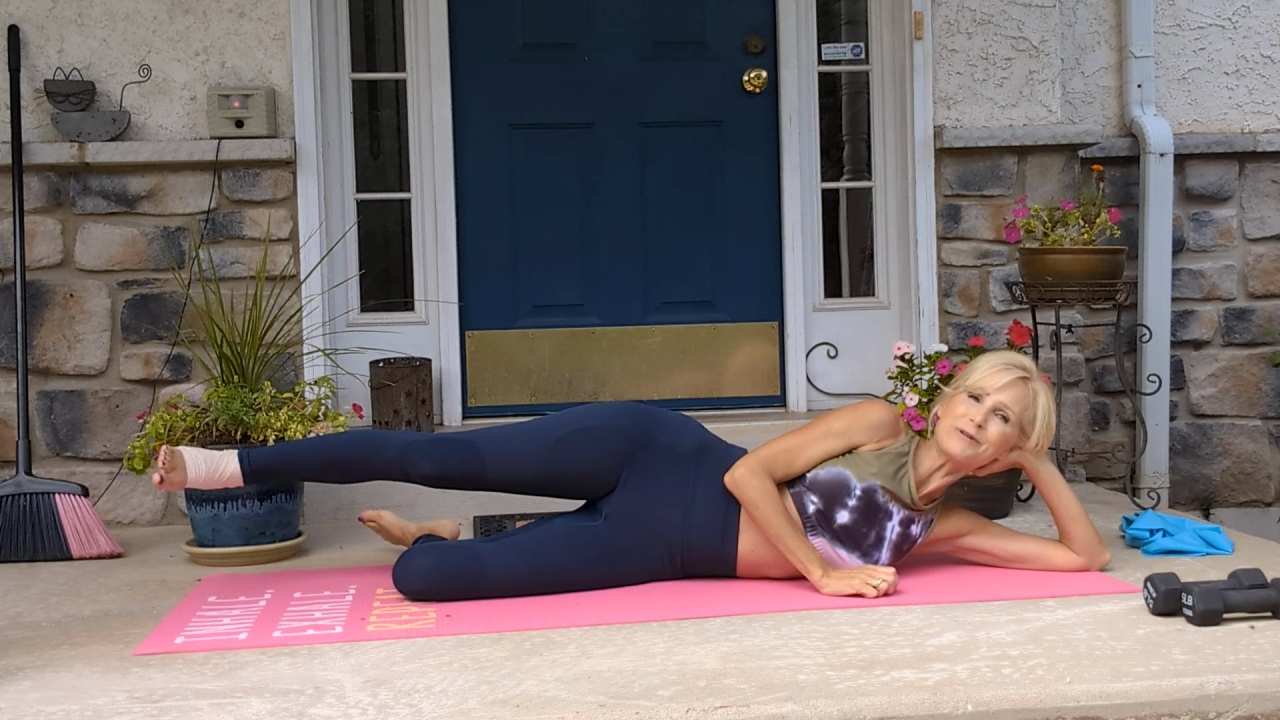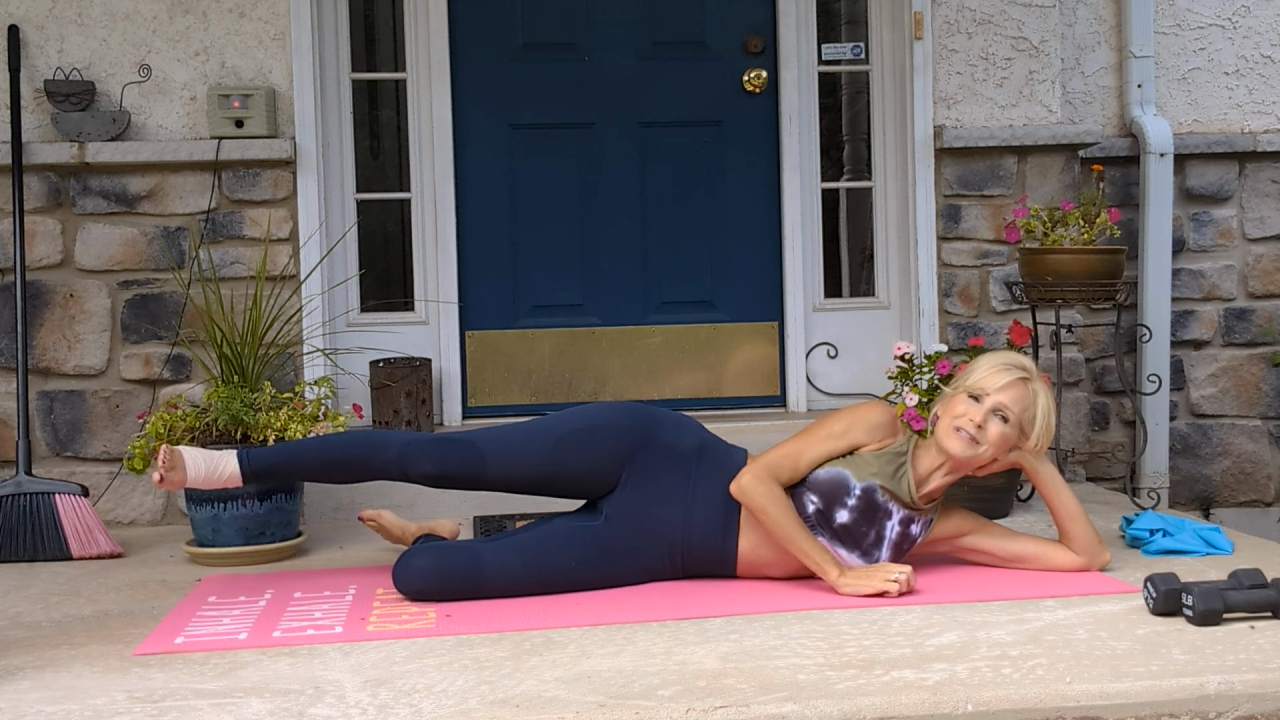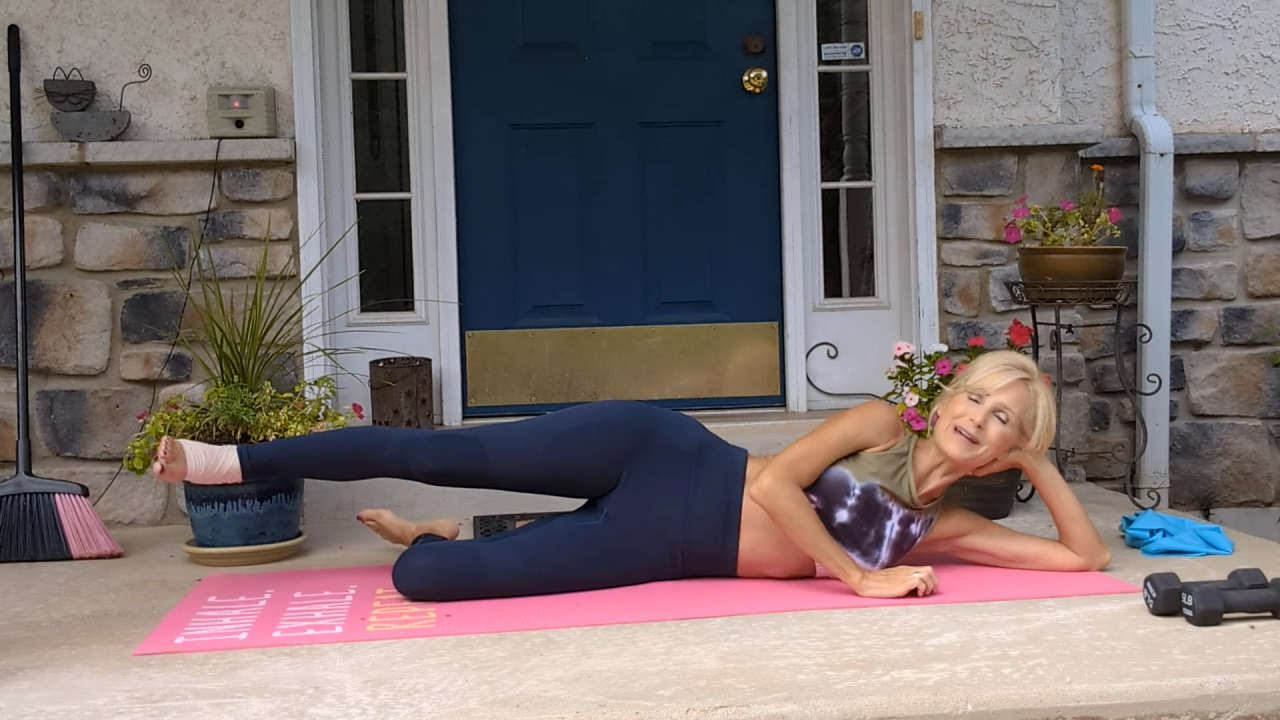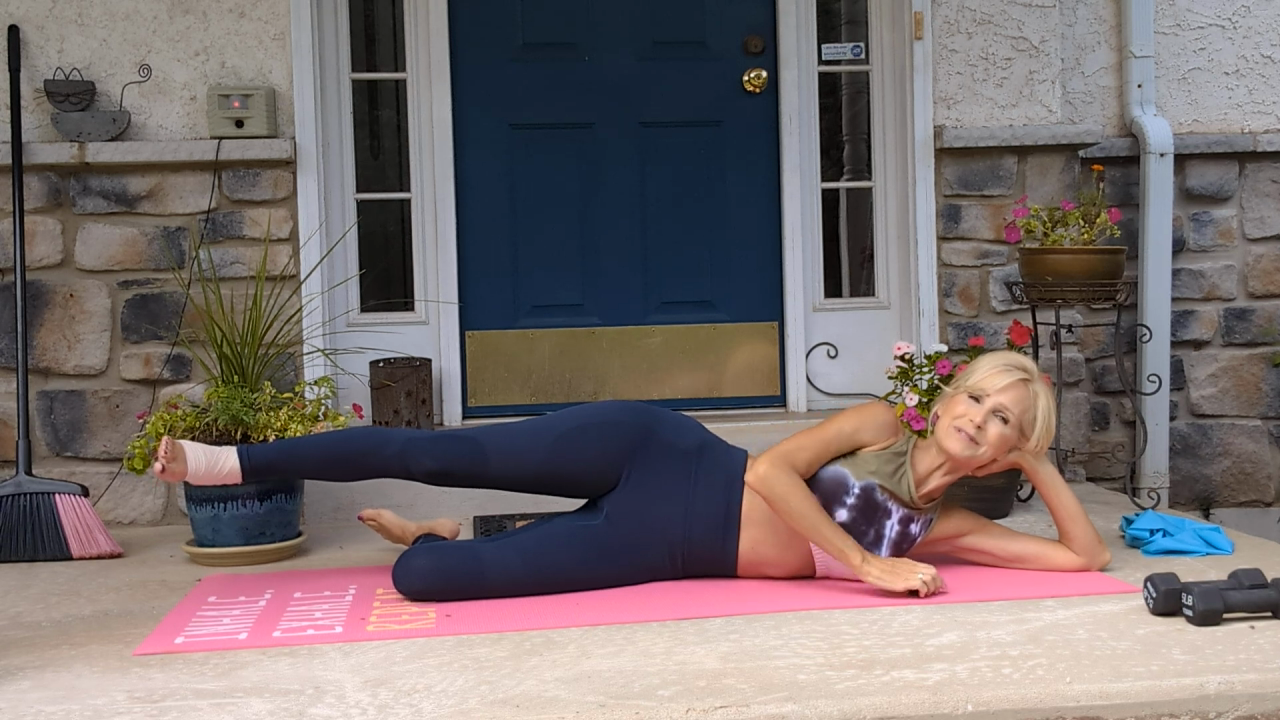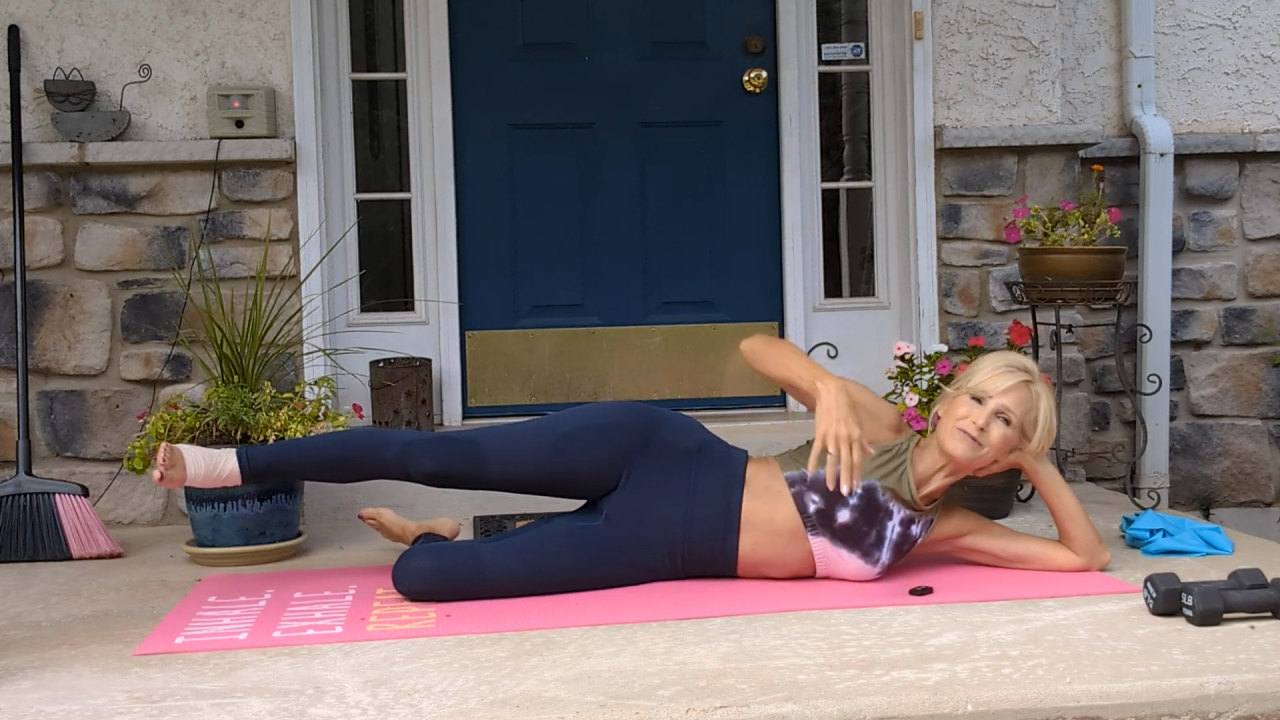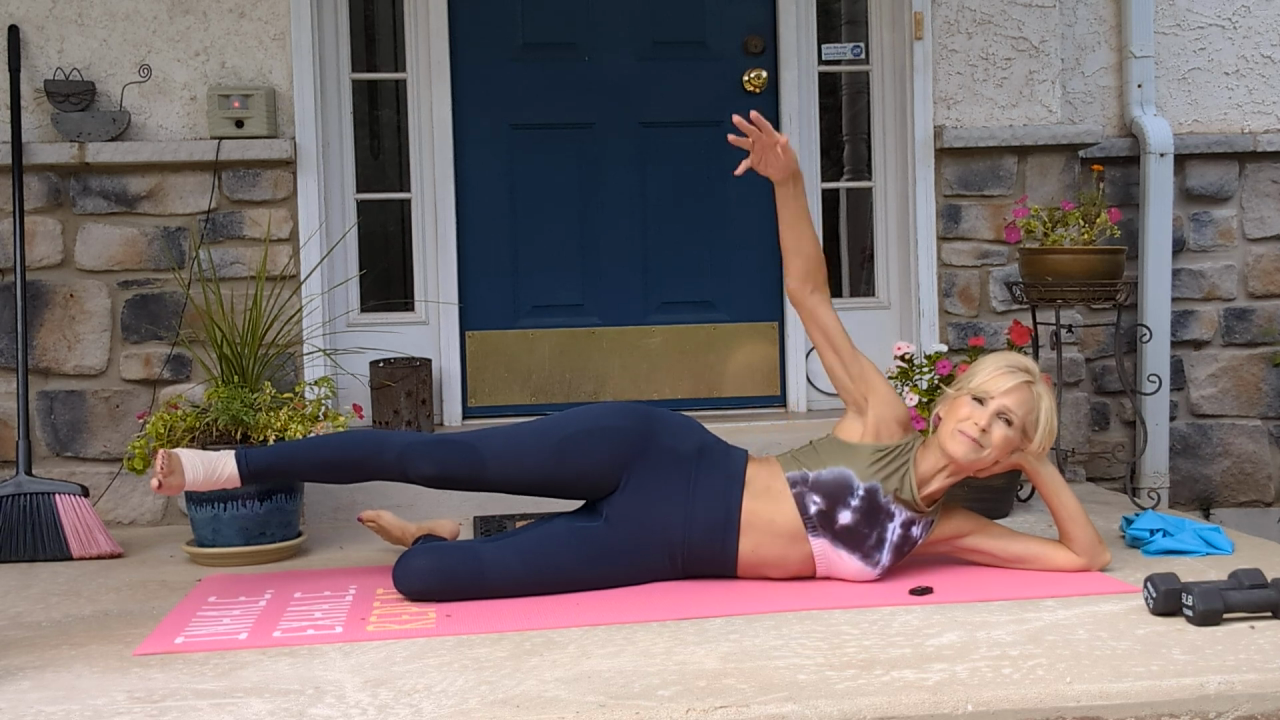
dt=0.2s
person 1, frame 1
left shoulder: (940, 525)
right shoulder: (879, 424)
left elbow: (1085, 556)
right elbow: (748, 473)
left wrist: (1041, 464)
right wrist: (821, 571)
left hip: (656, 550)
right hip: (654, 454)
right knee: (433, 456)
left ankle: (429, 538)
right ankle: (234, 463)
person 1, frame 2
left shoulder: (939, 525)
right shoulder: (878, 425)
left elbow: (1086, 556)
right elbow: (754, 478)
left wrist: (1039, 464)
right wrist: (836, 573)
left hip: (657, 549)
right hip: (655, 454)
right knee: (434, 456)
left ankle: (440, 537)
right ankle: (235, 464)
person 1, frame 3
left shoulder: (939, 526)
right shoulder: (880, 425)
left elbow: (1086, 557)
right elbow: (773, 484)
left wrist: (1039, 466)
right wrist: (855, 577)
left hip: (657, 549)
right hip: (657, 455)
right knee: (433, 451)
left ankle: (437, 536)
right ankle: (233, 458)
person 1, frame 4
left shoulder: (939, 525)
right shoulder: (879, 424)
left elbow: (1085, 556)
right elbow: (770, 471)
left wrist: (1039, 464)
right wrist: (865, 564)
left hip: (658, 550)
right hip: (658, 454)
right knee: (432, 452)
left ankle: (440, 535)
right ankle: (232, 459)
person 1, frame 5
left shoulder: (937, 527)
right shoulder: (878, 424)
left elbow: (1086, 556)
right elbow: (757, 347)
left wrist: (1039, 464)
right wrist: (826, 387)
left hip: (661, 548)
right hip: (661, 455)
left knee: (420, 577)
right knee: (434, 454)
left ankle: (444, 538)
right ankle: (234, 462)
person 1, frame 6
left shoulder: (937, 526)
right shoulder: (883, 420)
left elbow: (1086, 555)
right elbow: (807, 293)
left wrist: (1037, 437)
right wrist: (789, 181)
left hip: (668, 532)
right hip: (660, 449)
right knee: (432, 458)
left ankle: (451, 538)
right ankle: (230, 466)
